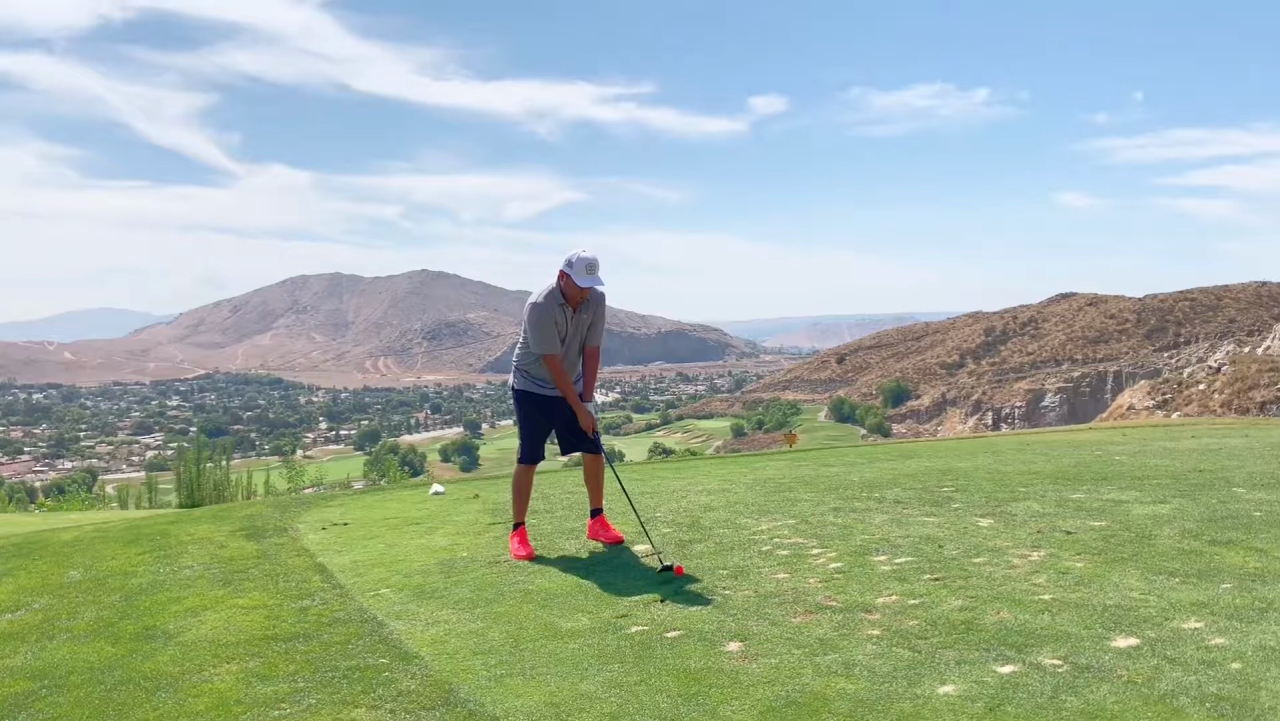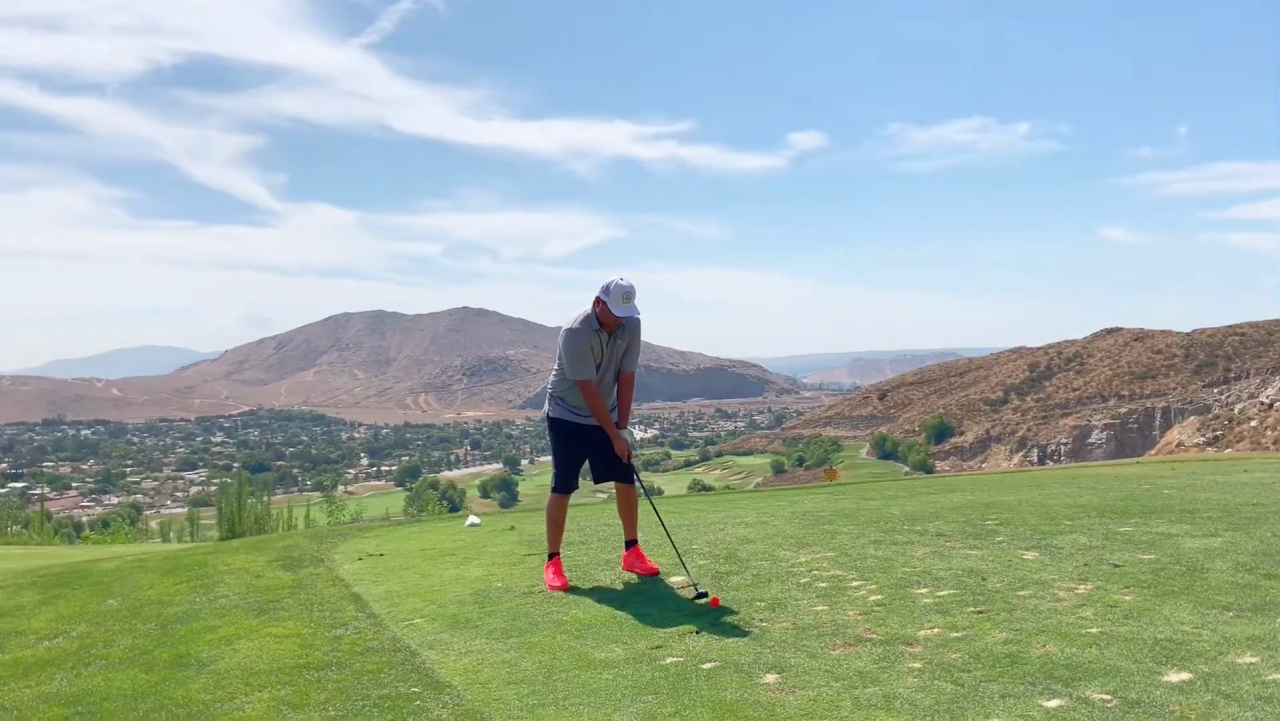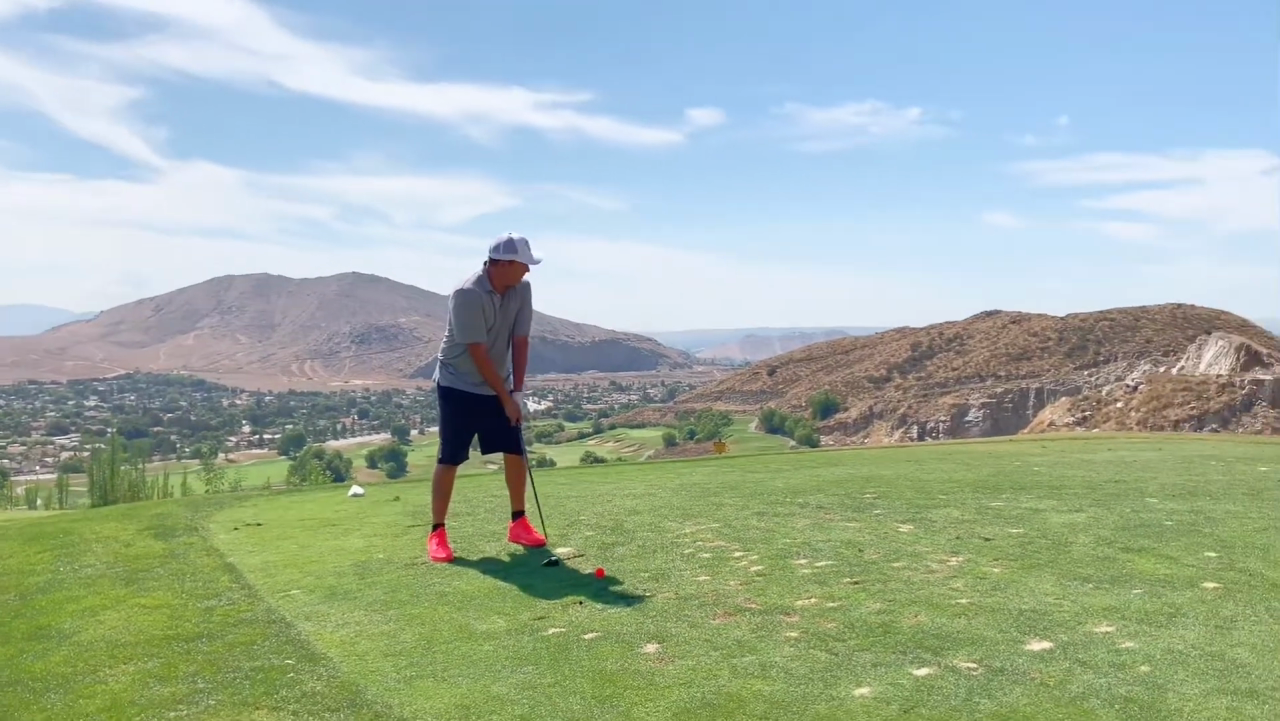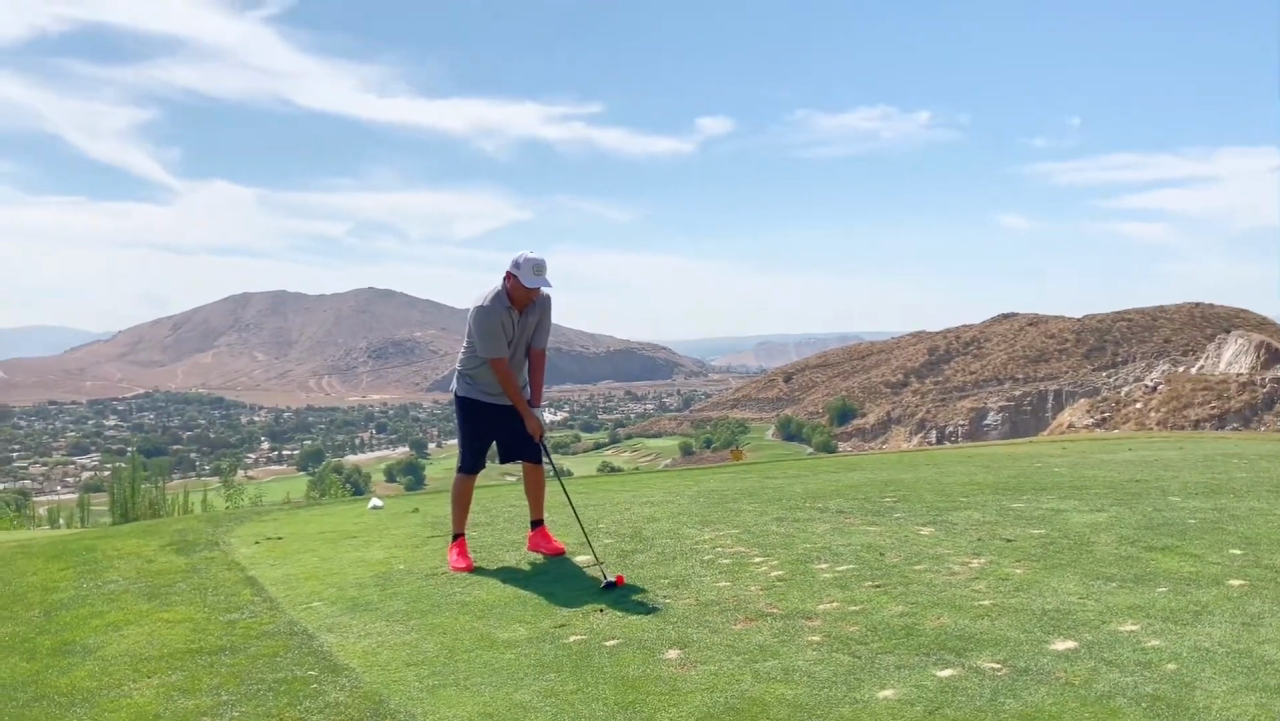
dt=1s
person 1, frame 1
left shoulder: (596, 300)
right shoulder: (540, 306)
left elbow: (591, 352)
right elbow: (554, 365)
left wrist: (588, 401)
right wrist: (579, 410)
left hip: (572, 386)
right hip: (533, 388)
left knee: (593, 450)
right knee: (529, 458)
left ankle: (597, 520)
right ankle: (518, 531)
person 1, frame 2
left shoulder: (632, 326)
right shoulder: (575, 333)
left elbow: (626, 379)
right elbow: (589, 391)
left wrist: (623, 428)
right wrist: (614, 435)
left hip: (606, 414)
right hip: (567, 416)
left knee: (626, 479)
right knee: (563, 487)
left ankle: (632, 551)
right ankle: (553, 561)
person 1, frame 3
left shoulder: (522, 289)
right shoulder: (466, 295)
left elbow: (520, 342)
right elbow: (478, 354)
left wrist: (517, 392)
right wrist: (505, 398)
left hip: (498, 386)
right hip: (459, 387)
left knee: (516, 451)
right knee: (450, 459)
left ankle: (518, 522)
right ankle: (437, 533)
person 1, frame 4
left shoulder: (542, 303)
right shoulder: (486, 311)
left elbow: (537, 355)
right elbow: (501, 369)
left wrist: (536, 406)
right wrist: (527, 415)
left hip: (515, 394)
right hip: (475, 395)
left knee: (534, 459)
right knee: (469, 467)
left ankle: (537, 531)
right ankle: (457, 542)
